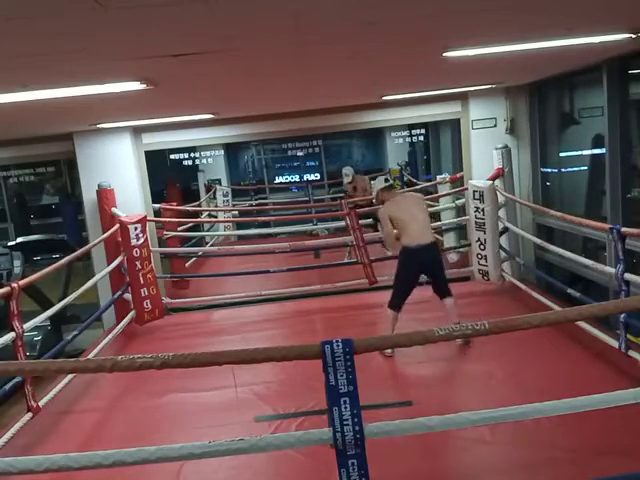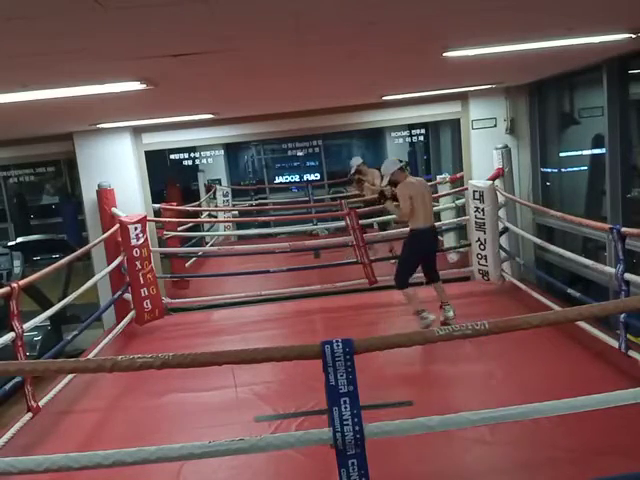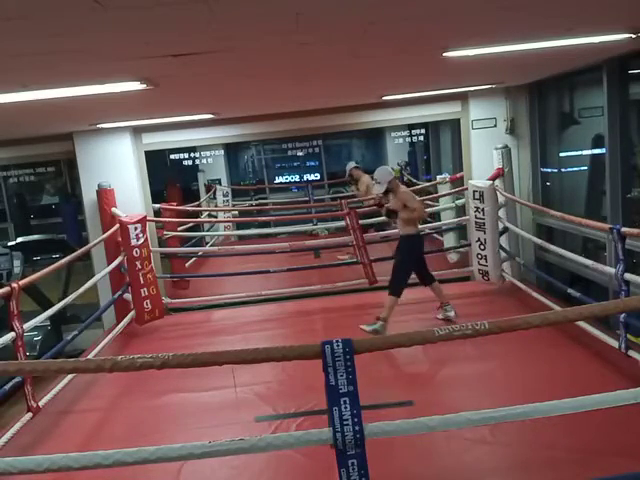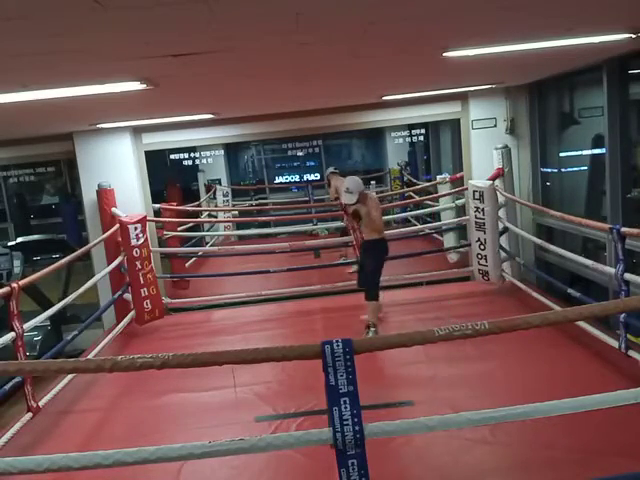
dt=0.4s
person 1, frame 1
left shoulder: (385, 209)
right shoulder: (418, 198)
left elbow: (389, 241)
left hip: (411, 254)
right hip: (431, 249)
left knee: (396, 300)
right knee: (443, 291)
person 1, frame 2
left shoulder: (403, 188)
right shoulder: (423, 183)
left elbow: (405, 215)
left wrist: (388, 202)
right wrist: (392, 200)
left hip: (418, 236)
right hip: (431, 233)
left knee: (401, 279)
right knee: (432, 274)
left ankle: (422, 314)
right ankle: (447, 309)
person 1, frame 3
left shoulder: (404, 194)
right shoulder: (393, 194)
left elbow: (422, 214)
right elbow: (389, 212)
left wrist: (400, 214)
right wrist: (386, 208)
left hip: (410, 242)
right hip: (410, 241)
left knee: (396, 283)
right knee: (425, 276)
left ankle: (381, 323)
right ankle: (447, 308)
person 1, frame 4
left shoulder: (372, 201)
right shoulder: (353, 201)
left elbow: (380, 227)
left wrist: (362, 219)
right wrist: (350, 214)
left hip: (378, 246)
right hip: (366, 244)
left knee: (370, 286)
right knee: (363, 283)
left ankle: (373, 328)
right ankle: (375, 312)
